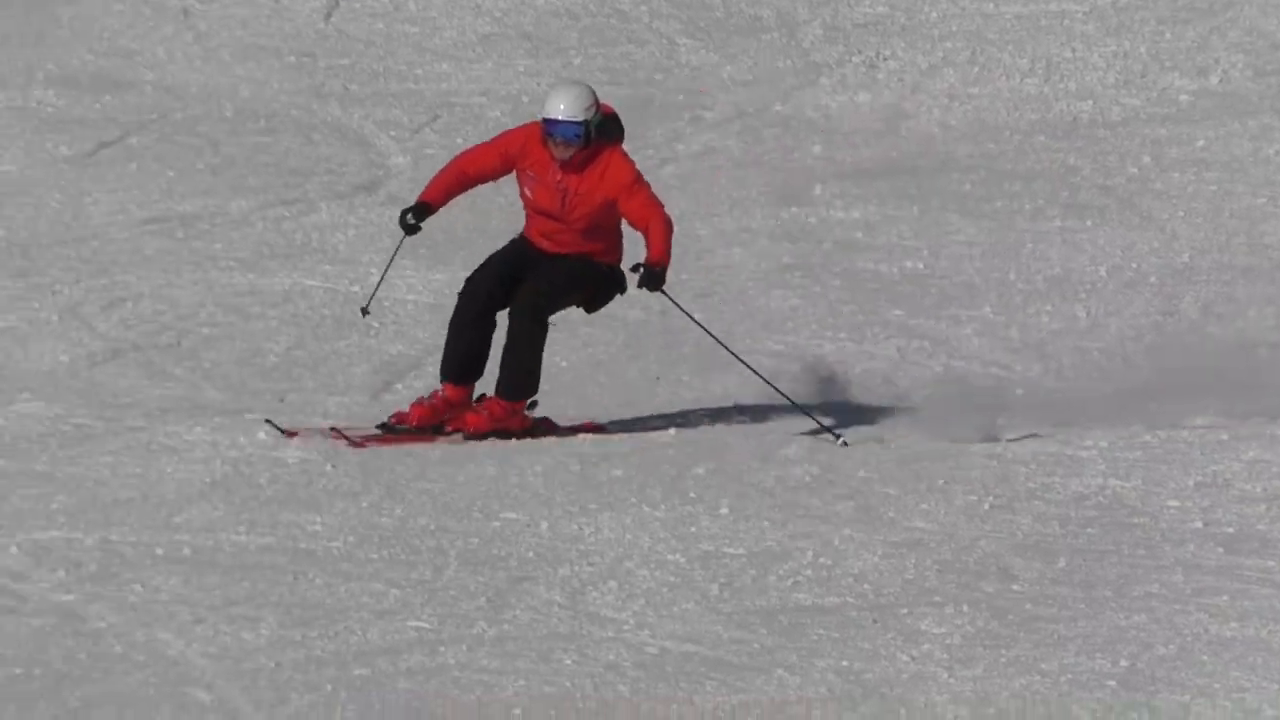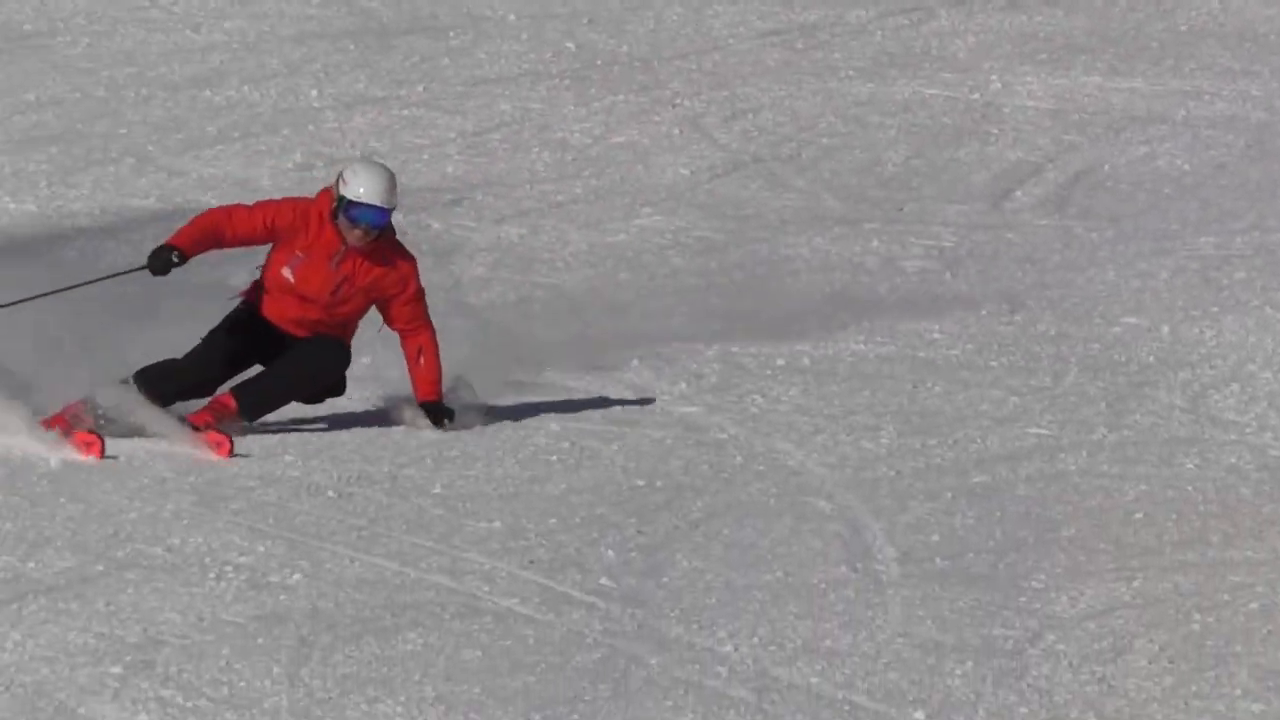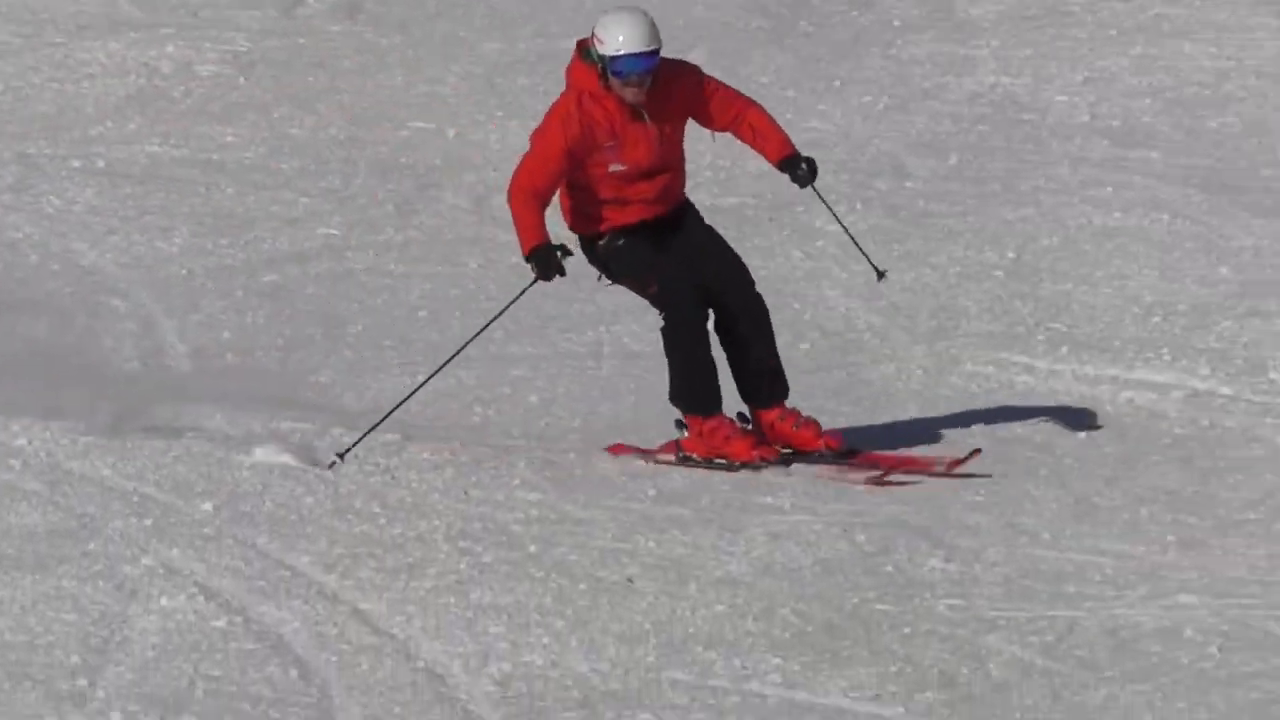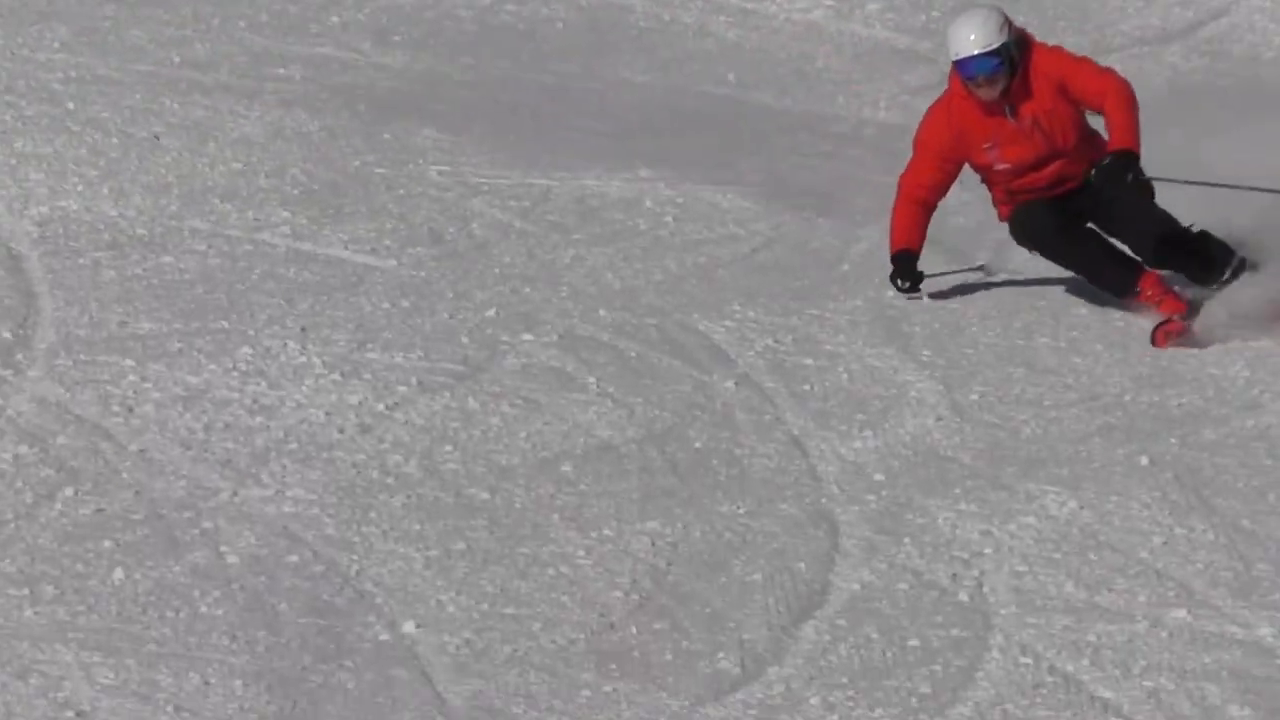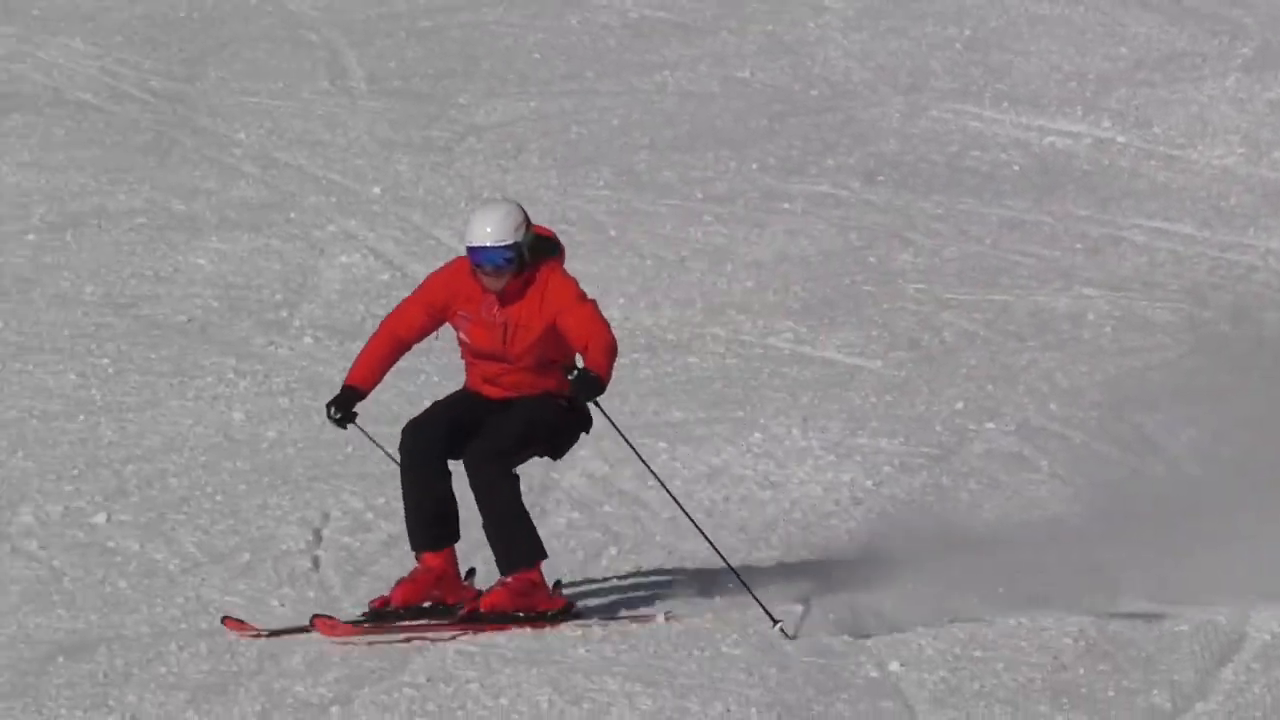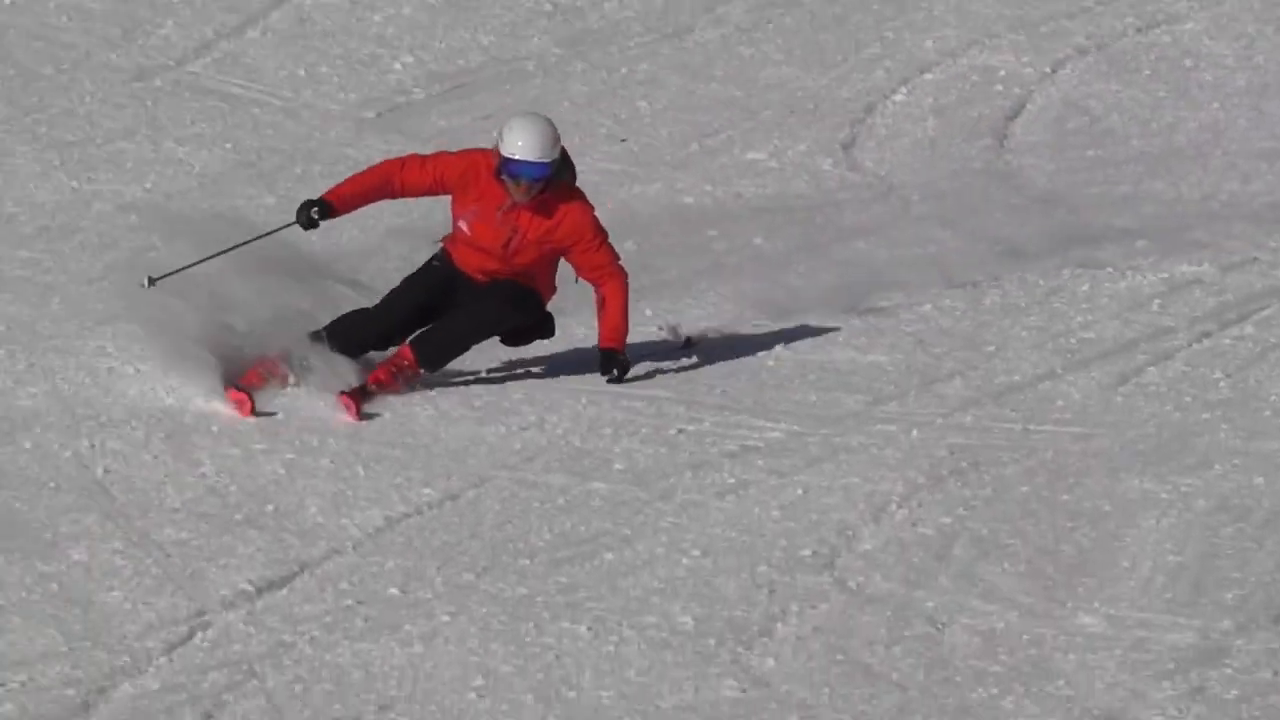
dt=0.7s
person 1, frame 1
left shoulder: (613, 166)
right shoulder: (528, 141)
left elbow: (655, 219)
right elbow: (472, 163)
left wrist: (656, 266)
right wrist: (426, 203)
left hip: (590, 262)
right hip: (536, 247)
left knee: (529, 301)
right knee: (477, 292)
left ankle: (506, 406)
right ankle: (450, 395)
person 1, frame 2
left shoulder: (394, 266)
right shoulder: (300, 216)
left elbow: (415, 329)
right elbow: (228, 221)
left wrist: (430, 398)
right wrist: (176, 247)
left hip: (315, 345)
right hip: (260, 319)
left knee: (332, 357)
right knee: (200, 370)
left ankle: (223, 412)
right ankle: (90, 411)
person 1, frame 3
left shoulder: (675, 82)
right shoulder: (571, 115)
left elbow: (736, 109)
right elbow: (528, 186)
left wrist: (785, 154)
right wrist: (536, 247)
left hip: (669, 218)
right hip: (610, 234)
left knee: (739, 292)
right knee: (684, 296)
left ankle: (773, 416)
right ankle: (708, 427)
person 1, frame 4
left shoulder: (1046, 65)
right shoulder: (948, 118)
left elbow: (1113, 91)
right elbow: (916, 193)
left wrist: (1123, 151)
right wrist: (904, 254)
left hip: (1095, 178)
right hip: (1033, 206)
left knee: (1158, 237)
right knee: (1037, 225)
right ankle: (1151, 291)
person 1, frame 5
left shoulder: (552, 284)
right shoulder: (456, 280)
left elbow: (598, 337)
right elbow: (400, 329)
left wrist: (595, 375)
right wrist: (354, 389)
left hip: (547, 402)
right hip: (485, 397)
left knee: (485, 456)
right knee: (418, 440)
left ankle: (526, 583)
right ankle: (433, 572)
person 1, frame 6
left shoulder: (570, 213)
right shoulder: (471, 167)
left elbow: (610, 276)
right elbow: (399, 173)
left wrist: (611, 347)
right wrist: (331, 203)
left hip: (515, 294)
right hip: (456, 269)
left knee: (493, 306)
right knee: (387, 319)
left ankle: (406, 364)
